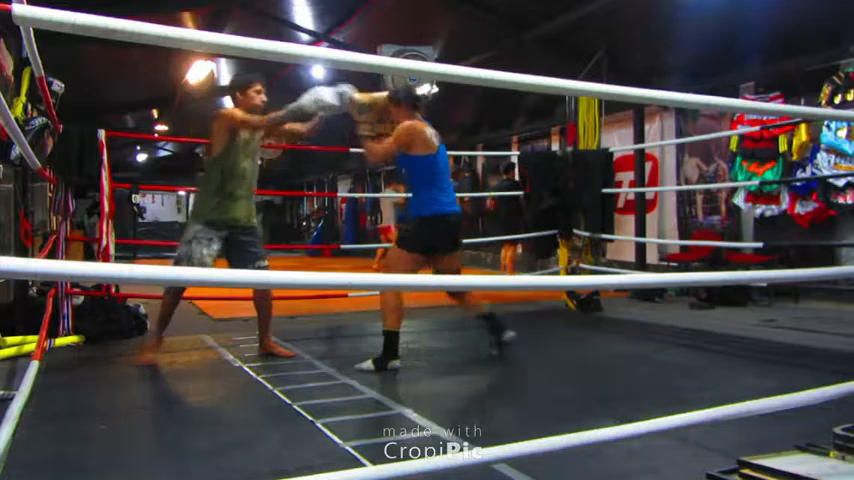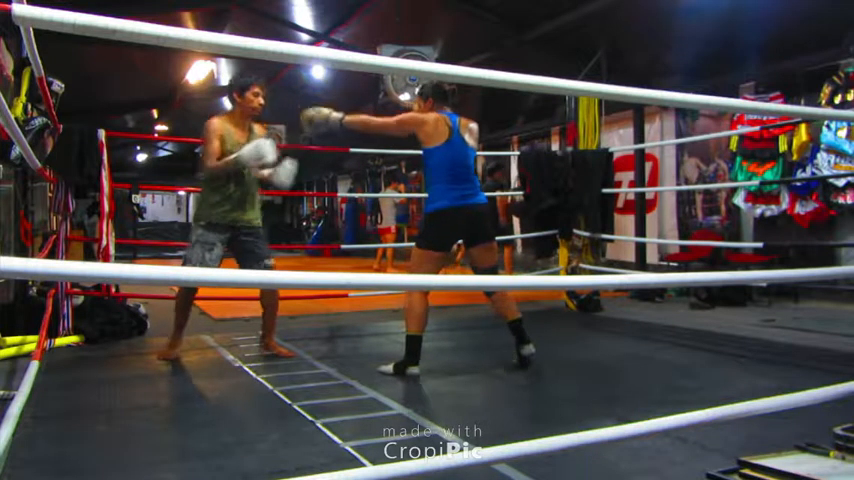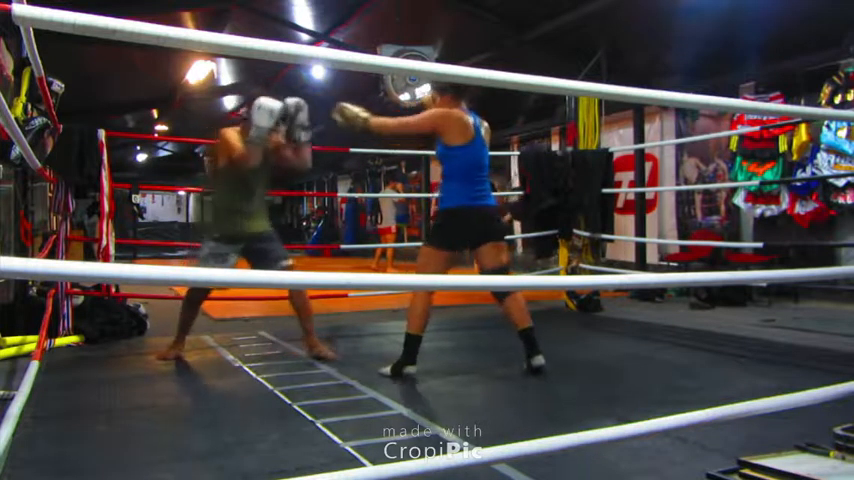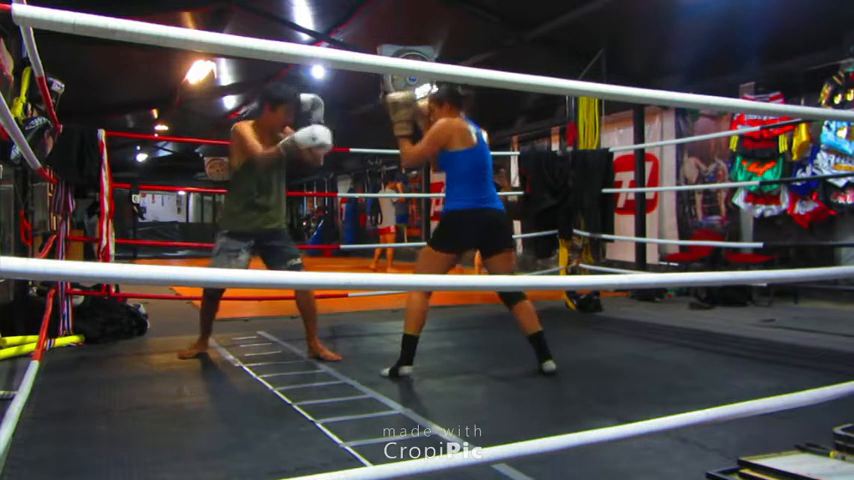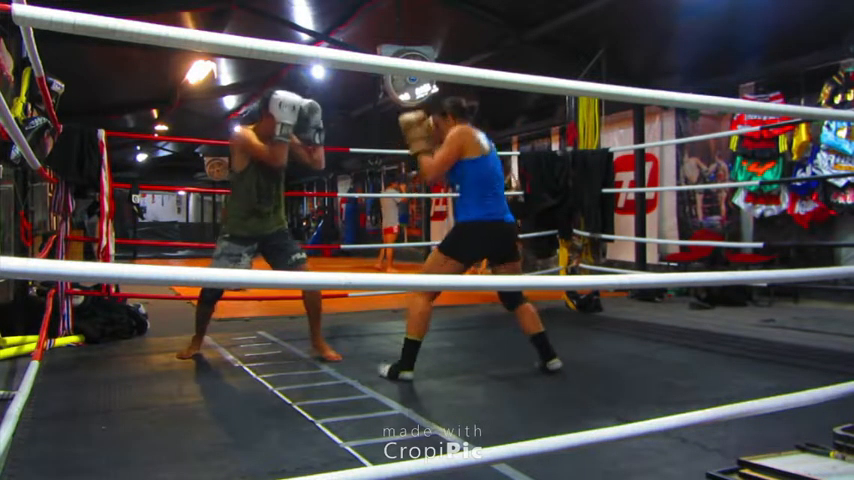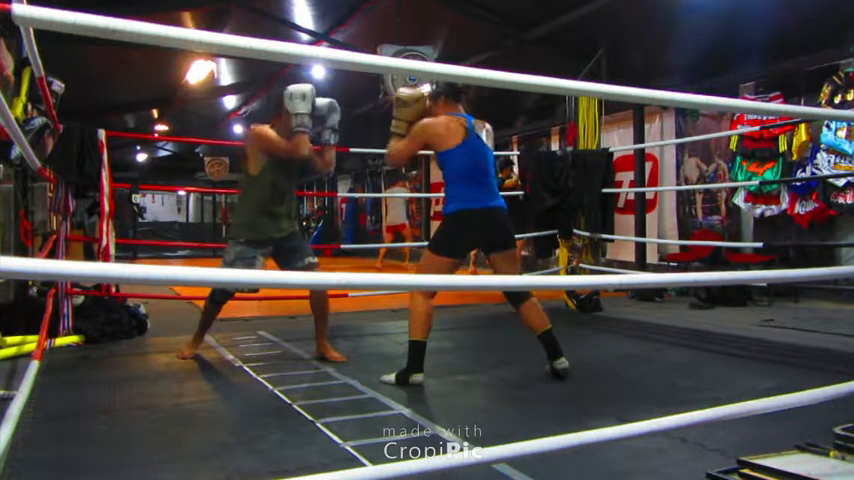
dt=0.4s
person 1, frame 1
left shoulder: (409, 129)
right shoulder: (427, 132)
left elbow: (376, 157)
right elbow: (394, 155)
left hip: (427, 220)
right hip: (449, 217)
left ankle: (388, 356)
right ankle: (500, 331)
person 1, frame 2
left shoulder: (423, 121)
right shoulder: (471, 127)
left elbow: (372, 124)
left wrist: (337, 118)
left hip: (443, 215)
right hip: (476, 211)
left knee: (418, 286)
left ankle: (411, 360)
right ankle: (523, 343)
person 1, frame 3
left shoulder: (446, 117)
right shoulder: (482, 125)
left elbow: (393, 126)
left wrist: (361, 117)
left hip: (456, 214)
right hip: (487, 212)
left knee: (424, 286)
right knee: (503, 285)
left ankle: (407, 361)
right ankle: (534, 353)
person 1, frame 4
left shoulder: (446, 126)
right shoulder: (478, 131)
left elbow: (410, 160)
left wrist: (401, 126)
right wrist: (428, 128)
left hip: (459, 218)
right hip: (494, 217)
left knee: (419, 288)
right knee: (511, 292)
left ankle: (405, 361)
right ankle: (545, 357)
person 1, frame 5
left shoulder: (462, 134)
right shoulder: (483, 141)
left elbow: (431, 174)
left wrist: (418, 143)
right wrist: (427, 143)
left hip: (474, 228)
right hip: (504, 227)
left knee: (422, 291)
right knee: (514, 297)
left ankle: (404, 366)
right ankle: (549, 356)
person 1, frame 6
left shoulder: (432, 126)
left elbow: (394, 158)
left wrist: (401, 121)
left hip: (461, 219)
right hip: (496, 217)
left knee: (421, 291)
right knee: (518, 291)
left ankle: (414, 369)
right ankle: (556, 357)
person 2, frame 1
left shoulder: (260, 127)
right shoulder: (226, 117)
left elbow: (300, 130)
right elbow: (266, 121)
left wrist: (316, 111)
right wrist: (300, 107)
left hip: (243, 218)
right hip: (210, 215)
left ankle: (265, 341)
right ankle: (153, 341)
person 2, frame 2
left shoulder: (258, 131)
right shoulder: (215, 125)
right elbow: (209, 169)
left wrist: (274, 173)
right wrist: (238, 160)
left hip: (248, 218)
right hip: (214, 217)
right knee: (191, 281)
left ankle: (268, 339)
right ankle: (175, 340)
person 2, frame 3
left shoulder: (273, 141)
right shoulder: (228, 135)
left elbow: (303, 164)
right elbow: (248, 161)
left wrist: (300, 128)
right wrist: (261, 129)
left hip: (259, 227)
right hip: (225, 228)
right knee: (199, 288)
left ankle: (312, 342)
right ankle: (178, 342)
person 2, frame 4
left shoulder: (285, 134)
right shoulder: (242, 130)
left elbow: (316, 160)
right elbow: (260, 159)
left wrist: (315, 121)
right wrist: (294, 141)
left hip: (273, 225)
right hip: (238, 225)
right knee: (214, 285)
left ankle: (314, 344)
right ankle: (202, 340)
person 2, frame 5
left shoulder: (285, 138)
right shoulder: (244, 136)
left elbow: (317, 164)
right elbow: (277, 160)
left wrist: (314, 128)
right wrist: (286, 124)
left hip: (275, 226)
right hip: (240, 228)
right knee: (213, 287)
left ankle: (318, 342)
right ankle: (197, 340)
person 2, frame 6
left shoulder: (297, 138)
right shoulder: (260, 134)
left elbow: (325, 167)
right elbow: (296, 152)
left wrist: (330, 129)
right wrist: (301, 116)
left hip: (285, 229)
right hip: (250, 230)
right knee: (224, 289)
left ankle: (323, 344)
right ankle: (197, 339)
